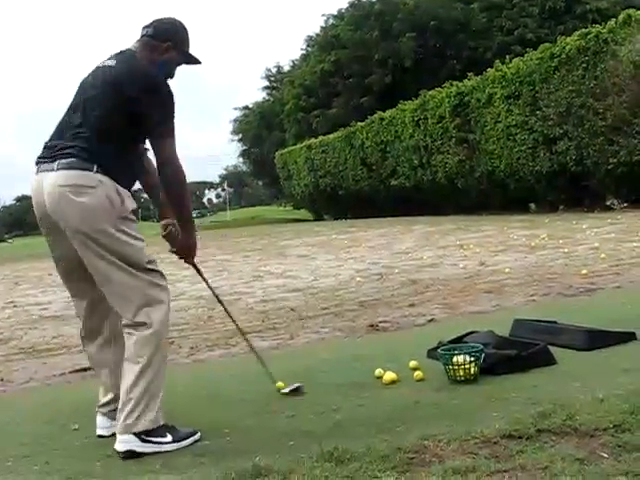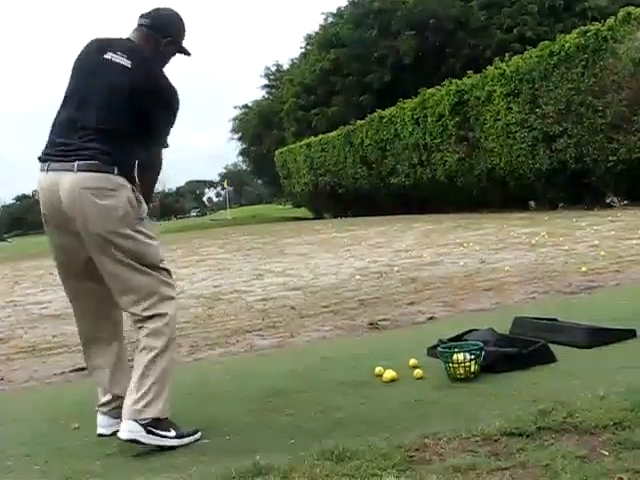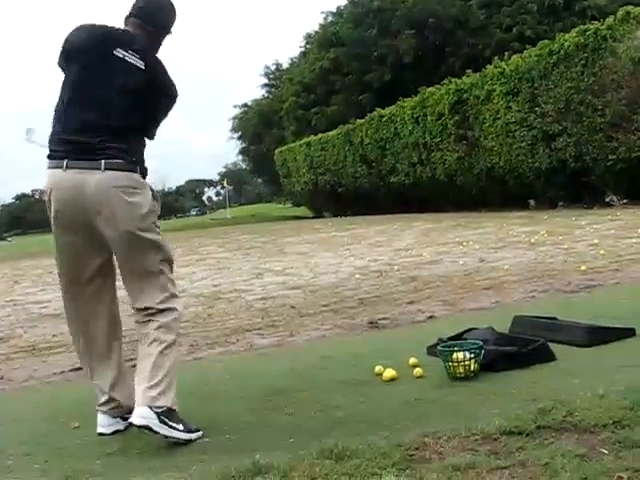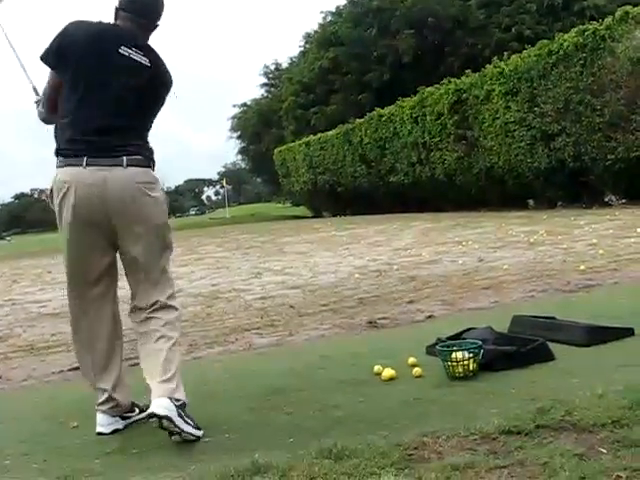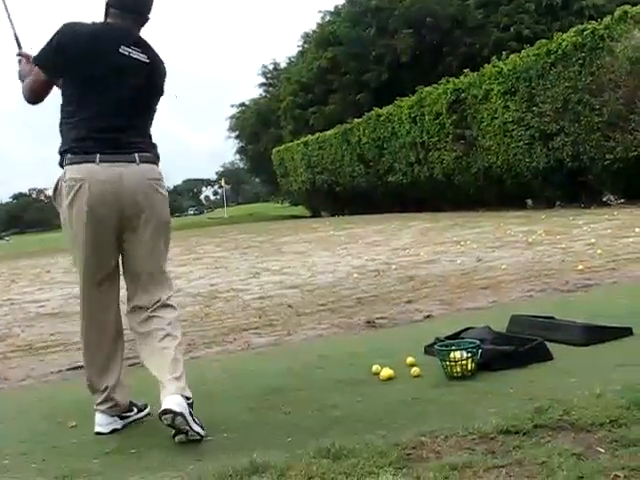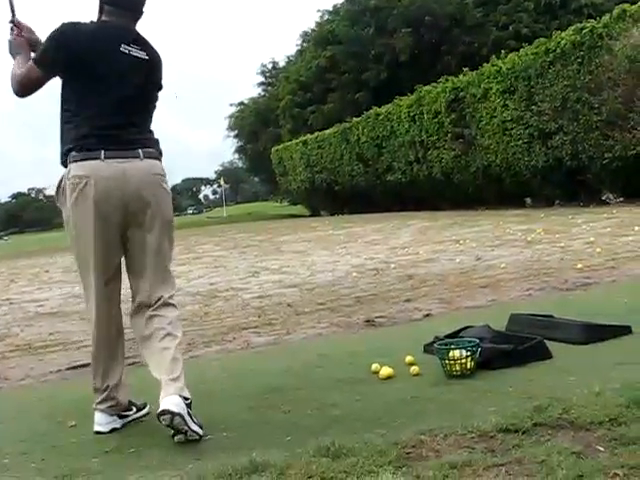
dt=0.1s
person 1, frame 1
left shoulder: (111, 67)
right shoulder: (152, 86)
right elbow: (168, 163)
left wrist: (166, 213)
right wrist: (185, 226)
left hip: (50, 183)
right hip: (87, 187)
left knee: (97, 305)
right knee: (147, 300)
left ankle: (111, 409)
right ankle: (139, 427)
person 1, frame 2
left shoulder: (93, 50)
right shoulder: (160, 89)
right elbow: (150, 160)
left wrist: (132, 192)
right wrist: (142, 200)
left hip: (52, 179)
right hip: (101, 186)
left knee: (91, 303)
right knee: (153, 299)
left ankle: (112, 406)
right ankle: (144, 414)
person 1, frame 3
left shoulder: (84, 38)
right shoulder: (160, 82)
left hip: (61, 178)
right hip: (116, 182)
left knee: (88, 302)
right knee: (157, 297)
left ankle: (113, 405)
right ankle: (155, 404)
person 1, frame 4
right shoulder: (158, 71)
left elbow: (49, 106)
left wrist: (50, 113)
left hip: (75, 177)
right hip: (134, 178)
left knee: (90, 298)
right knee: (154, 295)
left ankle: (112, 405)
right ankle: (166, 395)
person 1, frame 5
left shoulder: (74, 36)
right shoulder: (154, 66)
left elbow: (33, 93)
left wrist: (26, 69)
right wrist: (41, 65)
left hip: (83, 176)
right hip: (142, 175)
left knee: (95, 297)
right knee: (153, 294)
left ankle: (110, 405)
right ankle: (174, 394)
person 1, frame 6
left shoulder: (73, 36)
right shoulder: (150, 57)
left elbow: (21, 85)
left wrist: (20, 50)
right wrist: (40, 46)
left hip: (90, 173)
right hip: (145, 170)
left knee: (101, 295)
right knee: (155, 292)
left ankle: (109, 404)
right ankle: (173, 393)
